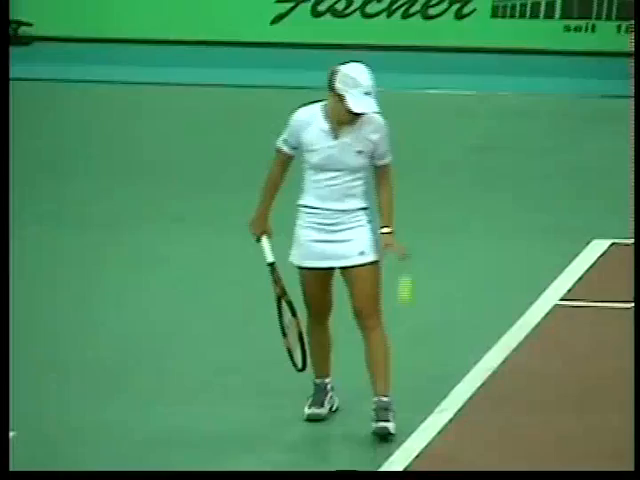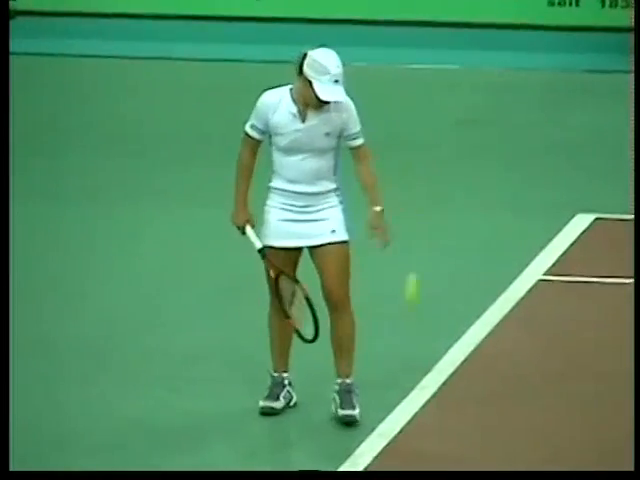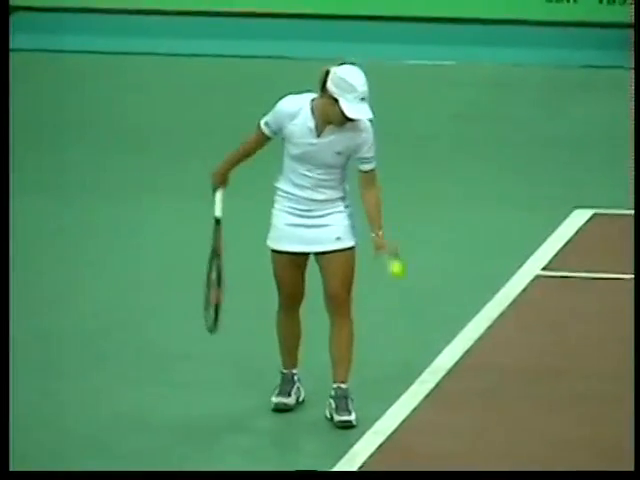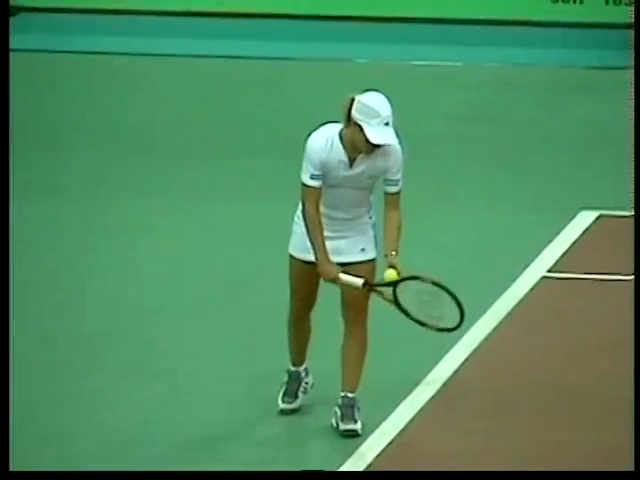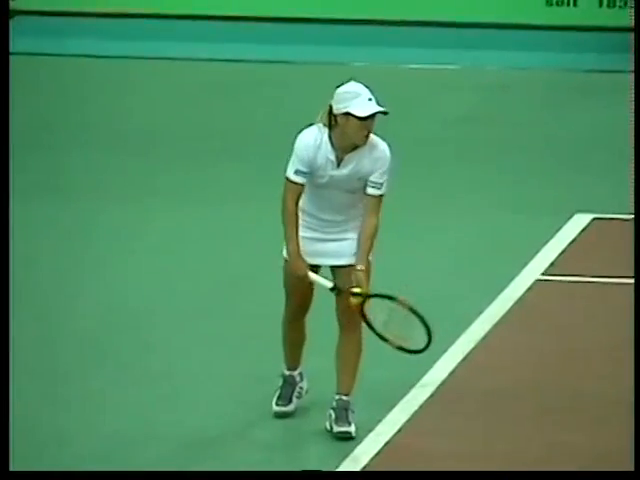
dt=1s
person 1, frame 1
left shoulder: (376, 126)
right shoulder: (303, 120)
left elbow: (383, 179)
right elbow: (279, 166)
left wrist: (387, 229)
right wrist: (262, 214)
left hip: (357, 231)
right hip: (312, 230)
left knee: (369, 318)
right knee: (317, 316)
left ankle: (382, 404)
right ankle: (323, 387)
person 1, frame 2
left shoulder: (344, 109)
right shoulder: (270, 103)
left elbow: (362, 160)
right elbow: (249, 150)
left wrist: (376, 208)
right wrist: (240, 203)
left hip: (326, 212)
right hip: (281, 212)
left knee: (337, 301)
right knee: (281, 300)
left ankle: (344, 387)
right ankle: (281, 381)
person 1, frame 3
left shoulder: (360, 129)
right shoulder: (289, 109)
left elbow: (369, 184)
right elbow: (257, 141)
left wrist: (378, 231)
right wrist: (224, 170)
left hip: (333, 221)
right hip: (288, 218)
left knee: (339, 305)
right knee: (289, 302)
left ankle: (340, 391)
right ankle: (289, 378)
person 1, frame 4
left shoulder: (391, 152)
right shoulder: (320, 143)
left elbow: (392, 208)
right elbow: (310, 205)
left wrist: (391, 254)
right wrist: (322, 259)
left hip: (357, 235)
right hip: (313, 232)
left knee: (356, 316)
right knee: (300, 309)
left ankle: (348, 400)
right ankle: (297, 373)
person 1, frame 5
left shoulder: (379, 153)
right shoulder: (308, 141)
left elbow: (371, 212)
right elbow: (290, 200)
left wrist: (363, 265)
right wrist: (294, 253)
left hip: (350, 239)
right hip: (306, 235)
left knee: (350, 320)
right knee: (295, 312)
left ankle: (342, 402)
right ankle: (292, 378)
